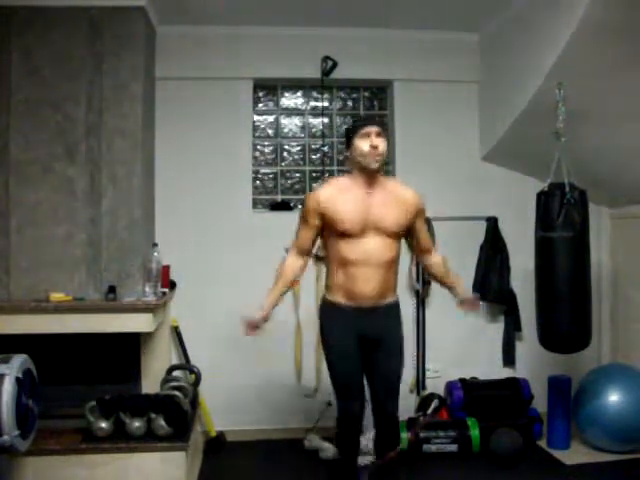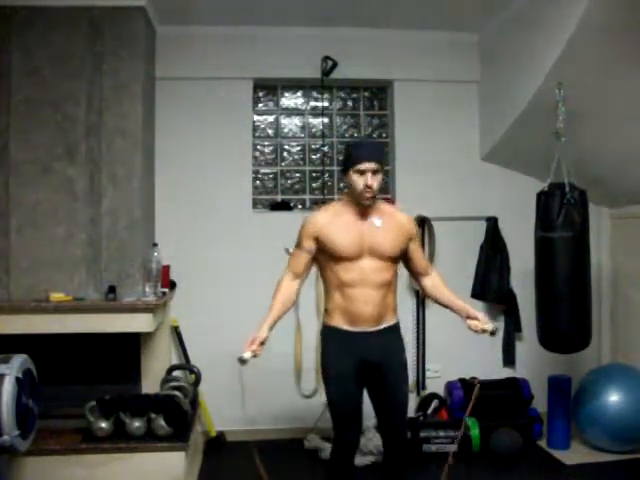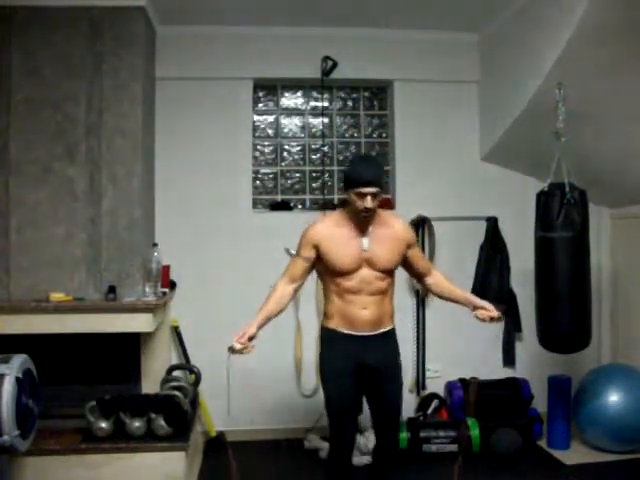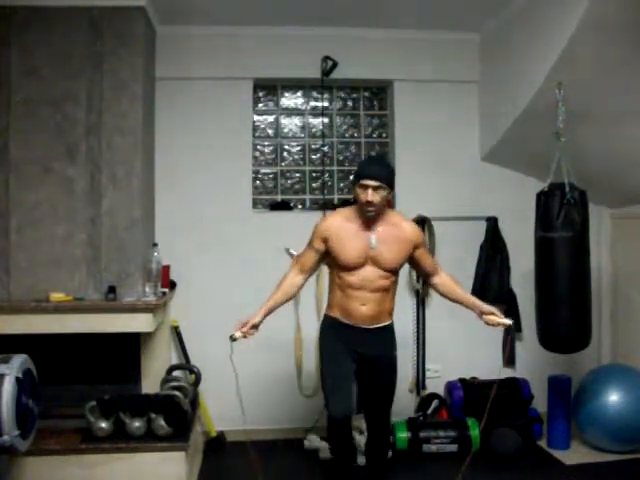
dt=0.5s
person 1, frame 1
left shoulder: (408, 200)
right shoulder: (325, 197)
left elbow: (427, 254)
right elbow: (298, 256)
left wrist: (457, 290)
right wrist: (268, 306)
left hip: (386, 317)
right hip: (339, 317)
left knee: (386, 411)
right knee: (351, 413)
person 1, frame 2
left shoulder: (402, 222)
right shoulder: (320, 222)
left elbow: (426, 275)
right elbow: (293, 277)
left wrist: (465, 310)
right wrist: (266, 326)
left hip: (388, 339)
right hip: (340, 340)
left knee: (396, 431)
right knee: (346, 435)
person 1, frame 3
left shoulder: (400, 231)
right shoulder: (320, 231)
left elbow: (428, 276)
right elbow: (289, 283)
left wrist: (472, 301)
right wrist: (256, 325)
left hip: (384, 344)
right hip: (338, 344)
left knee: (389, 432)
right knee: (343, 435)
person 1, frame 4
left shoulder: (408, 232)
right shoulder: (331, 225)
left elbow: (435, 276)
right elbow: (299, 273)
left wrist: (478, 307)
right wrist: (262, 313)
left hip: (381, 336)
right hip: (337, 333)
left knee: (379, 421)
right knee: (340, 414)
